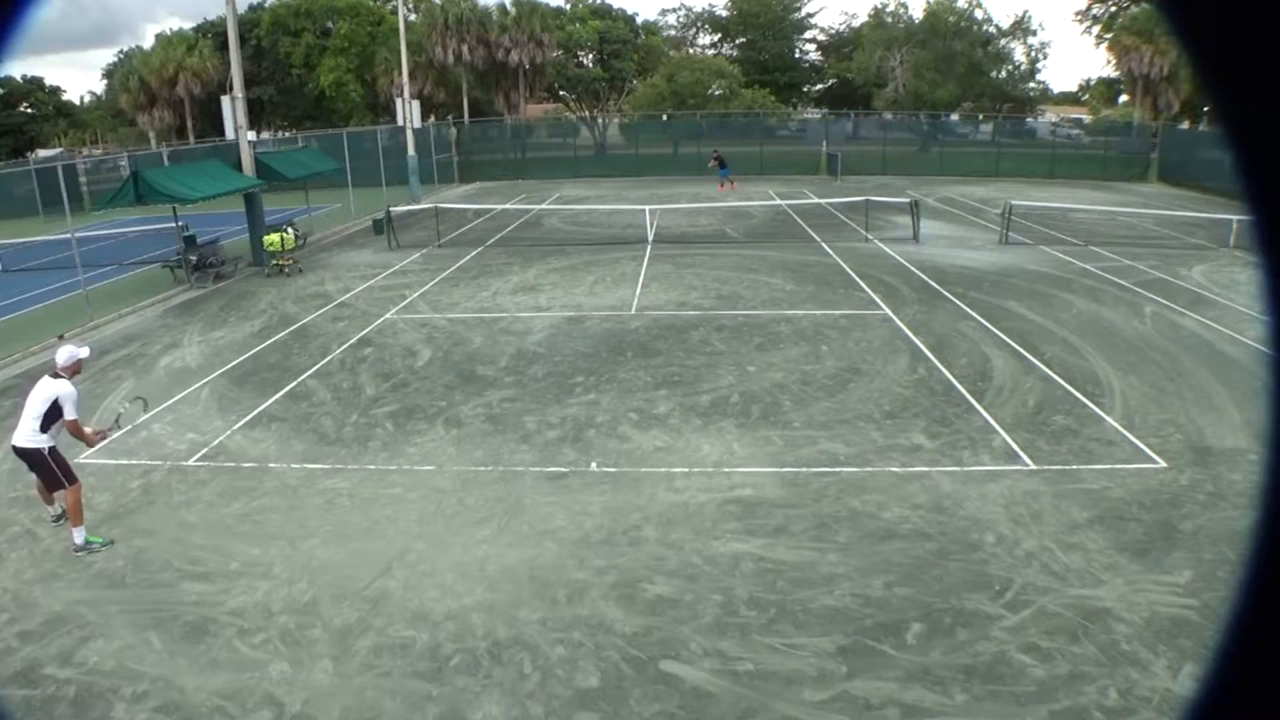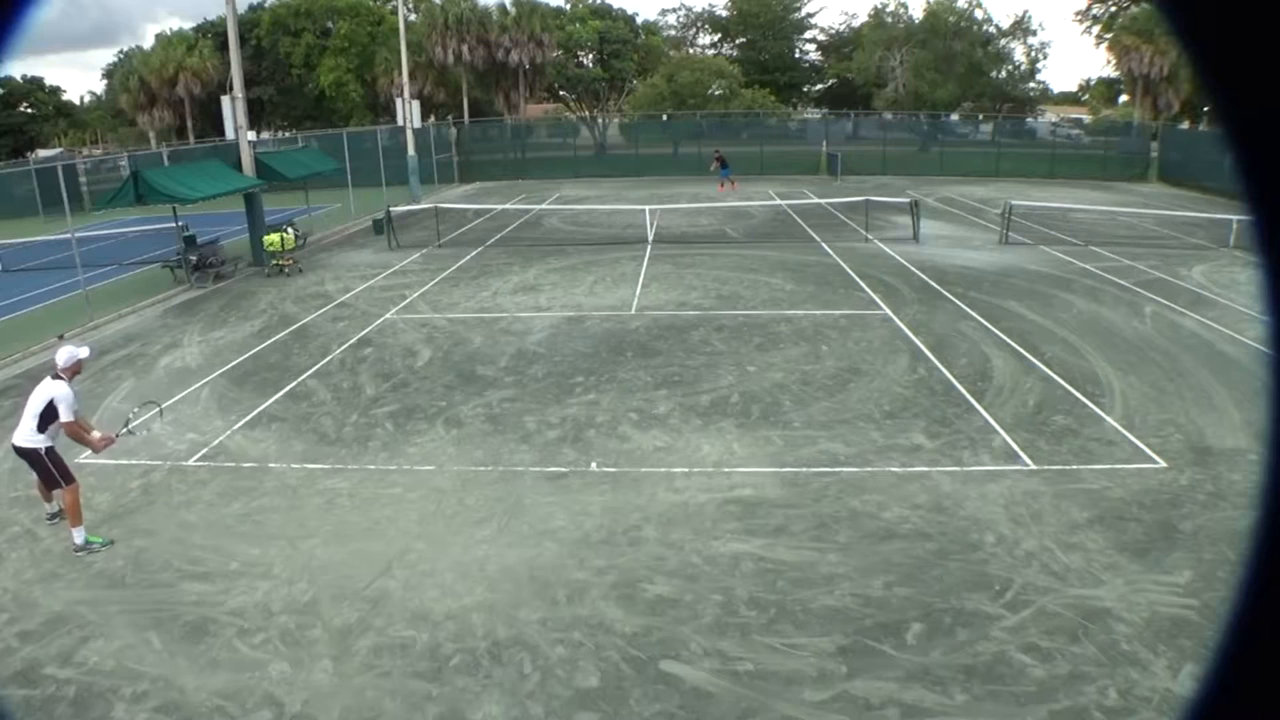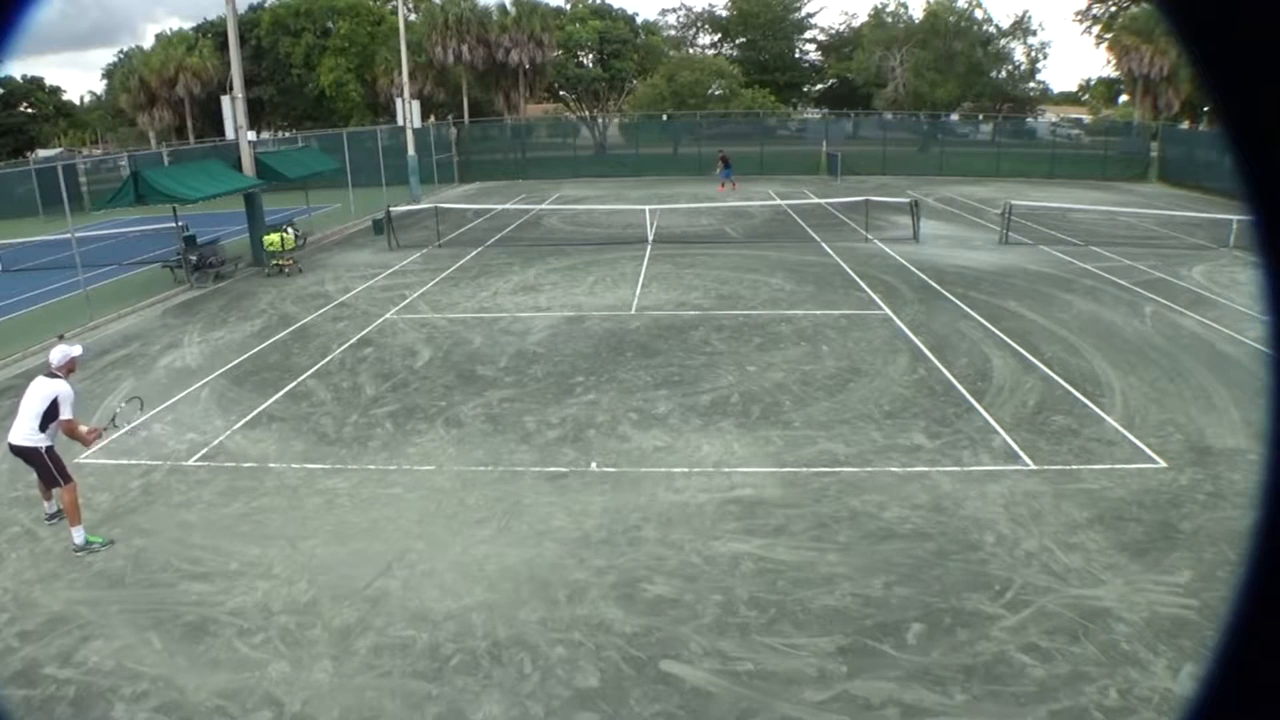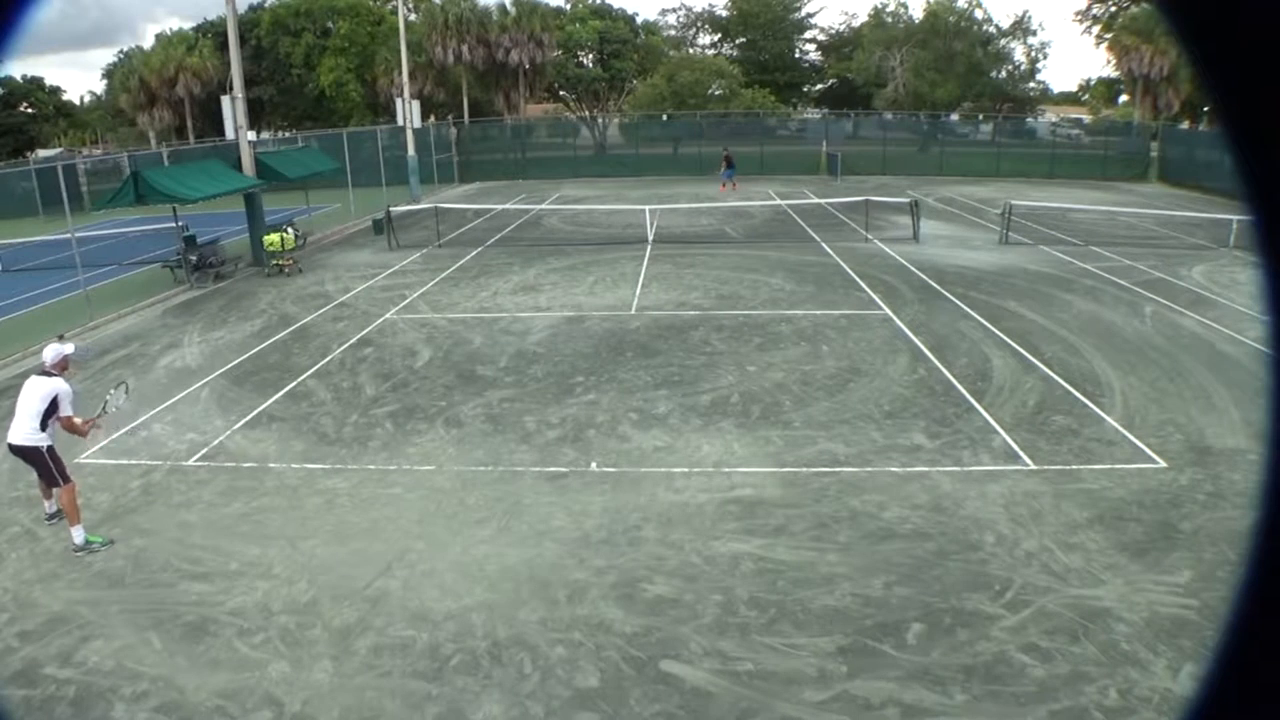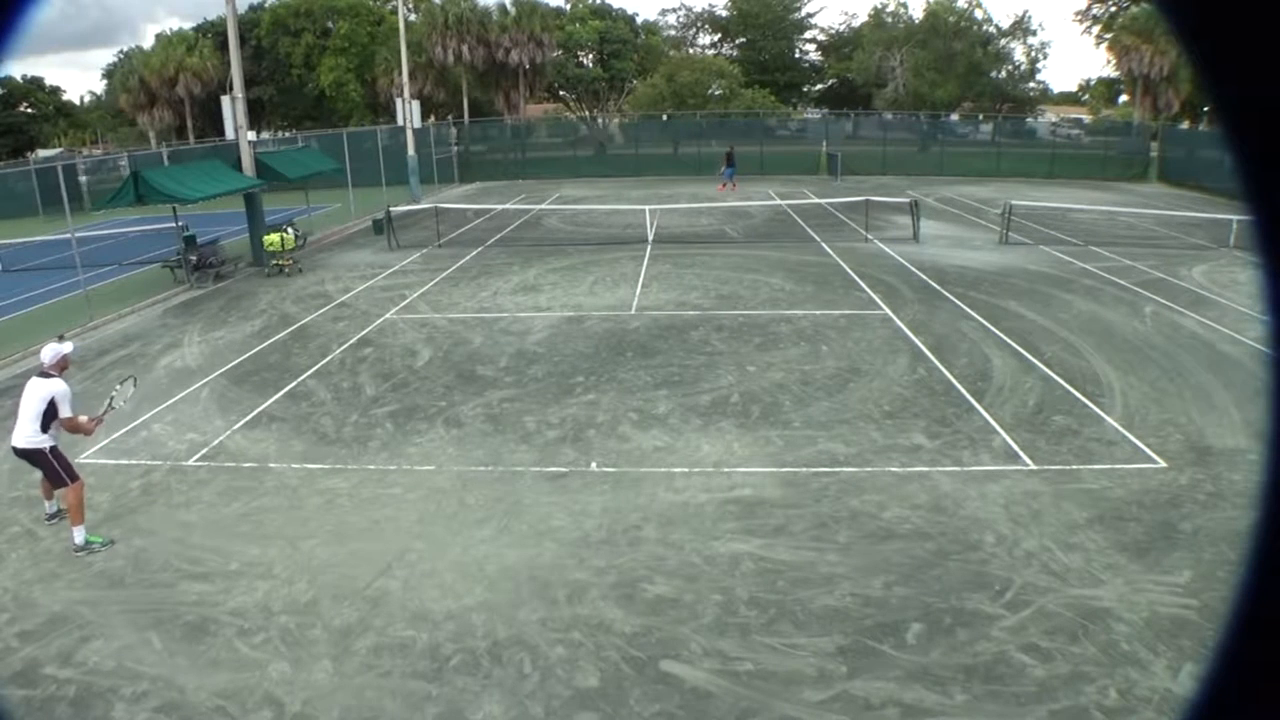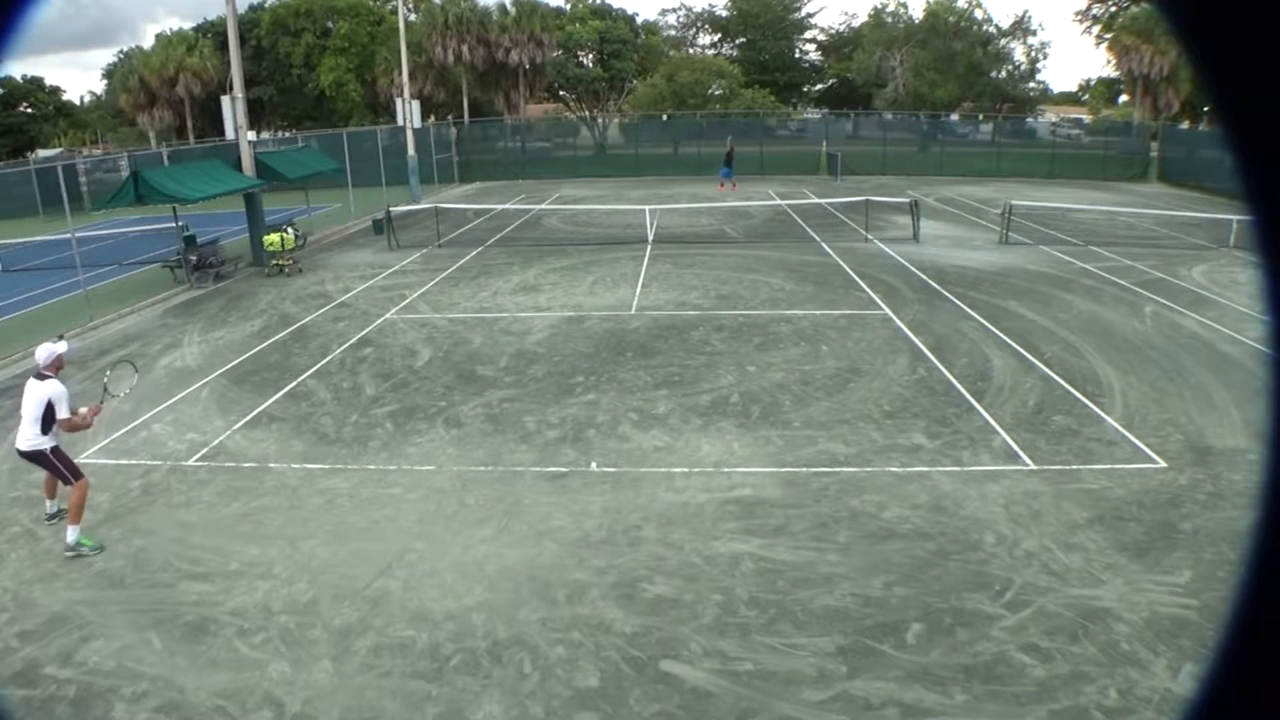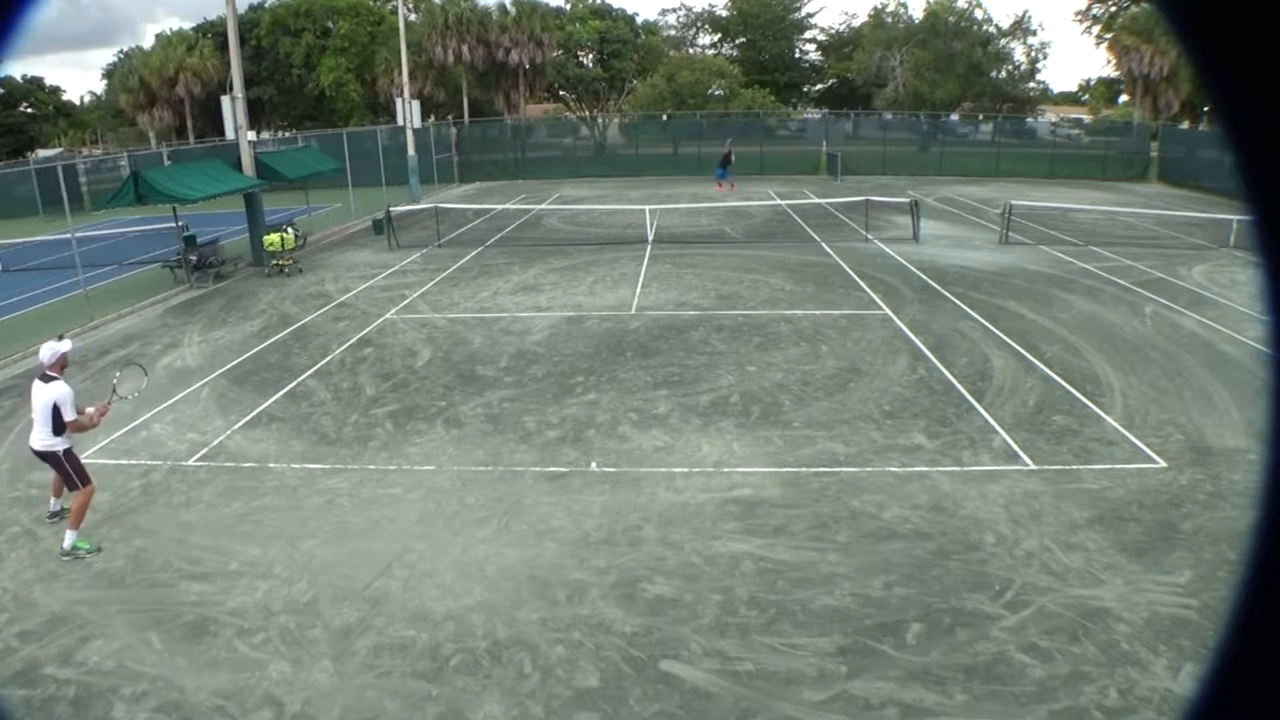
dt=0.3s
person 1, frame 1
left shoulder: (48, 381)
right shoulder: (67, 389)
right elbow: (72, 427)
left wrist: (88, 431)
right wrist: (89, 440)
left hip: (20, 442)
right hip: (37, 445)
left knee: (44, 476)
right knee: (73, 487)
left ankle: (56, 513)
right ankle: (80, 541)
person 1, frame 2
left shoulder: (54, 382)
right shoulder: (63, 391)
left elbow: (74, 417)
right elbow: (69, 430)
left wrist: (96, 435)
right wrist: (92, 445)
left hip: (22, 440)
right hip: (35, 445)
left knee: (45, 474)
right knee: (70, 487)
left ankle: (52, 511)
right ankle: (80, 541)
person 1, frame 3
left shoulder: (43, 380)
right shoulder: (63, 389)
right elbow: (66, 428)
left wrist: (84, 429)
right wrist: (85, 440)
left hip: (16, 440)
right hip: (34, 444)
left knee: (45, 472)
right knee: (68, 487)
left ankle: (51, 511)
right ankle: (80, 541)
person 1, frame 4
left shoulder: (34, 379)
right shoulder: (61, 386)
right elbow: (66, 425)
left wrist: (79, 422)
right wrist: (82, 431)
left hip: (15, 440)
right hip: (34, 443)
left knee: (45, 471)
right knee: (66, 486)
left ankle: (51, 511)
right ankle: (80, 541)
person 1, frame 5
left shoulder: (35, 381)
right shoulder: (59, 387)
right elbow: (68, 425)
left wrist: (82, 419)
right wrist: (86, 429)
left hip: (19, 442)
right hip: (37, 445)
left knee: (49, 471)
right knee: (74, 485)
left ankle: (51, 511)
right ankle: (81, 541)
person 1, frame 6
left shoulder: (33, 381)
right shoulder: (56, 388)
right elbow: (67, 426)
left wrist: (82, 412)
right wrist: (86, 423)
left hip: (24, 444)
right hip: (40, 447)
left knee: (55, 468)
right knee: (80, 484)
left ankle: (51, 511)
right ankle: (73, 541)
person 1, frame 7
left shoulder: (40, 381)
right shoulder: (62, 390)
right elbow: (73, 426)
left wrist: (89, 411)
right wrist: (93, 423)
left hip: (38, 443)
right hip: (53, 447)
left knee: (65, 467)
right knee: (85, 490)
left ankle: (55, 509)
right ankle: (69, 546)
